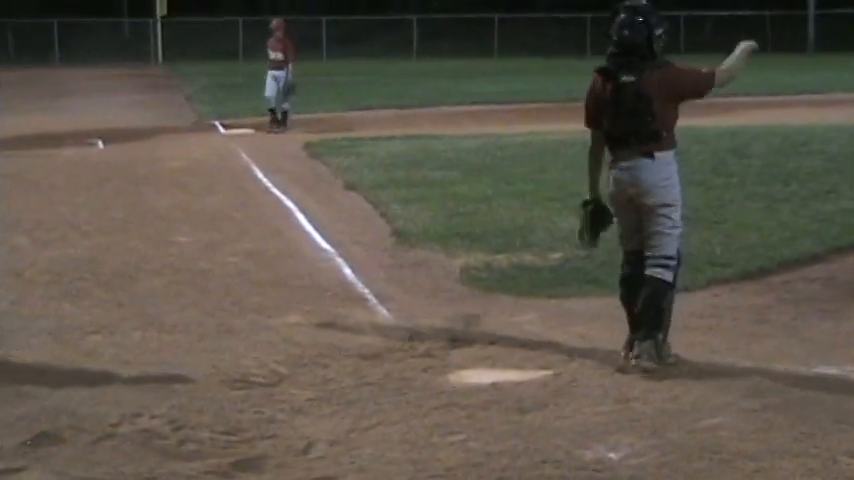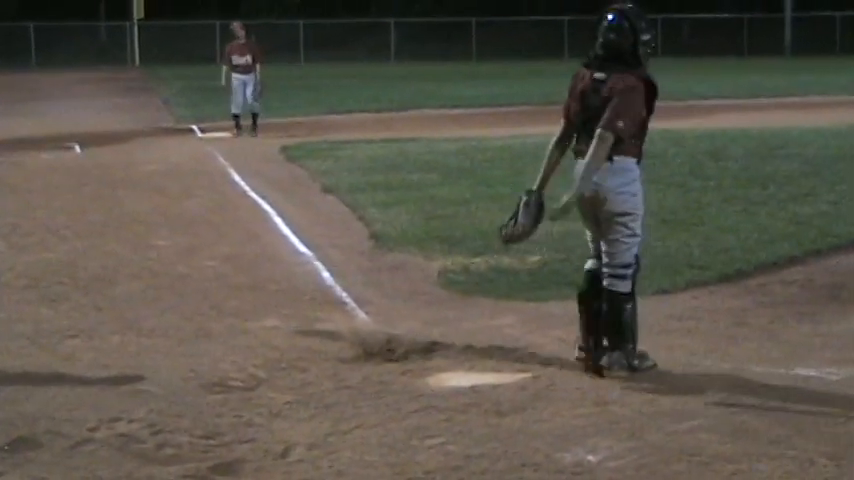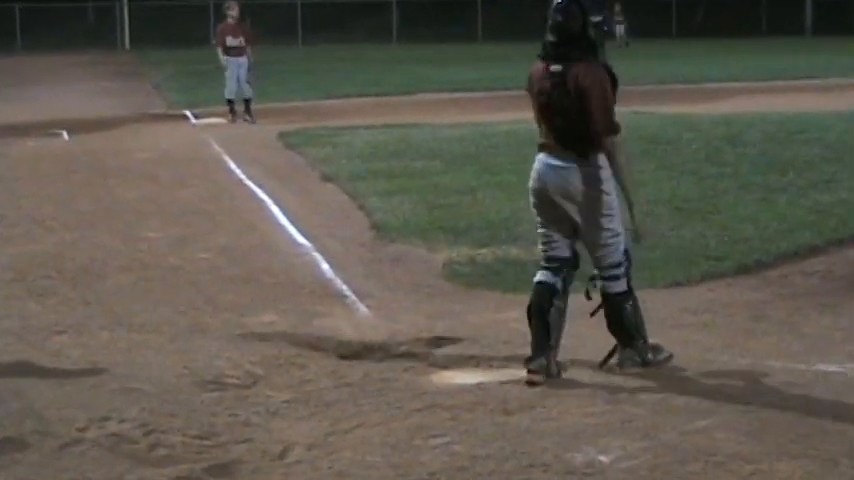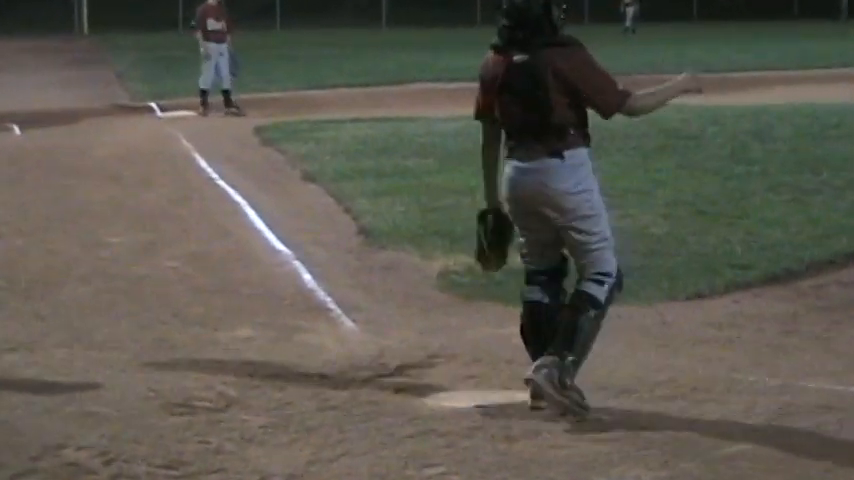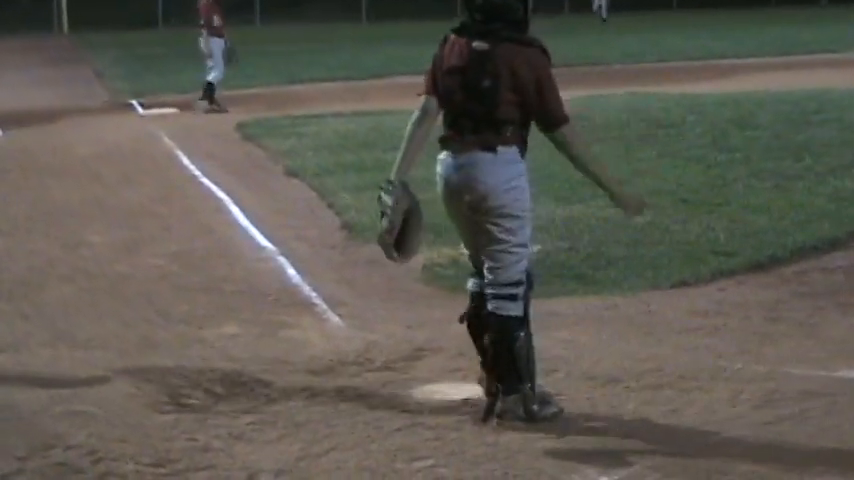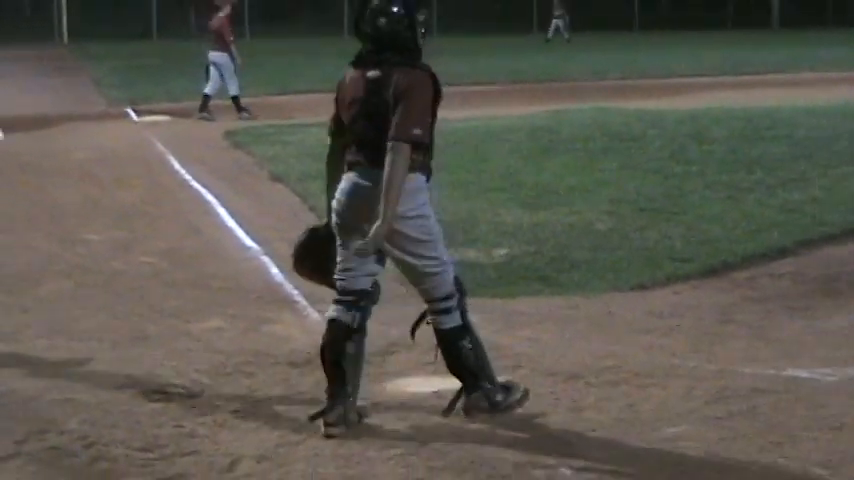
dt=0.4s
person 1, frame 1
left shoulder: (601, 82)
right shoulder: (665, 75)
left elbow: (597, 143)
right elbow: (721, 76)
left wrist: (593, 192)
right wrist: (743, 49)
left hip: (619, 172)
right hip: (657, 170)
left knee: (633, 258)
right knee: (662, 258)
left ankle: (638, 337)
right ankle: (650, 344)
person 1, frame 2
left shoulder: (584, 77)
right shoulder: (630, 83)
left elbow: (564, 136)
right elbow: (604, 137)
left wrist: (539, 187)
right wrist: (576, 190)
left hip: (584, 176)
right hip: (619, 176)
left knee: (599, 260)
right knee: (621, 266)
left ankle: (590, 344)
right ankle: (621, 353)
person 1, frame 3
left shoulder: (539, 71)
right shoulder: (588, 72)
right elbow: (608, 139)
right wrist: (626, 195)
left hip: (544, 168)
right hip: (583, 172)
left knee: (554, 265)
right knee: (612, 263)
left ankle: (541, 357)
right ankle: (634, 348)
person 1, frame 4
left shoulder: (494, 64)
right shoulder: (563, 57)
left elbow: (491, 136)
right elbow: (630, 104)
left wrist: (490, 197)
right wrist: (680, 85)
left hip: (517, 173)
right hip: (565, 171)
left knee: (542, 276)
right knee: (601, 273)
left ankle: (544, 374)
right ankle: (556, 367)
person 1, frame 5
left shoulder: (451, 47)
right shoulder: (524, 56)
left elbow: (425, 114)
right elbow: (561, 133)
left wrist: (397, 177)
right wrist: (612, 188)
left hip: (452, 165)
right hip: (499, 168)
left knee: (483, 272)
right knee: (508, 282)
left ankle: (497, 372)
right ankle: (515, 394)
person 1, frame 6
left shoulder: (351, 78)
right shoulder: (412, 80)
left elbow: (336, 150)
right elbow: (400, 150)
left wrist: (336, 208)
right wrist: (387, 219)
left hip: (352, 190)
right hip: (400, 196)
left knee: (350, 298)
right knee: (443, 294)
left ankle: (338, 406)
right ankle: (481, 390)
